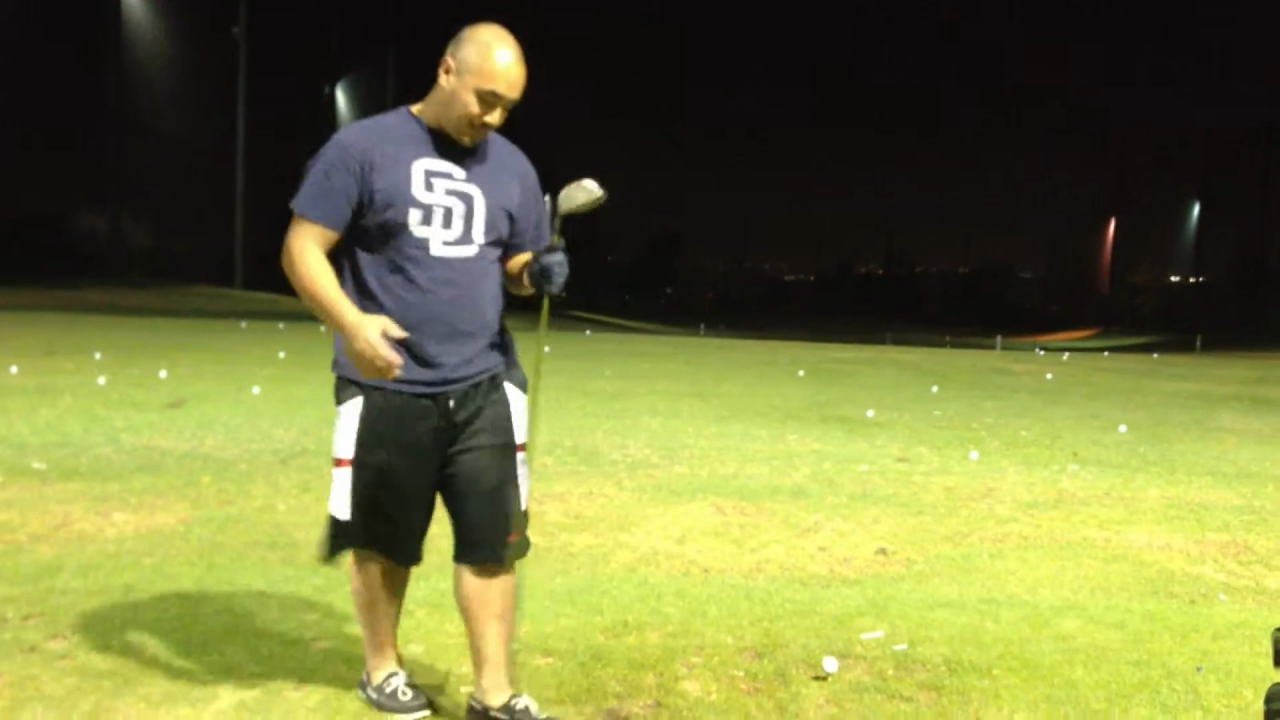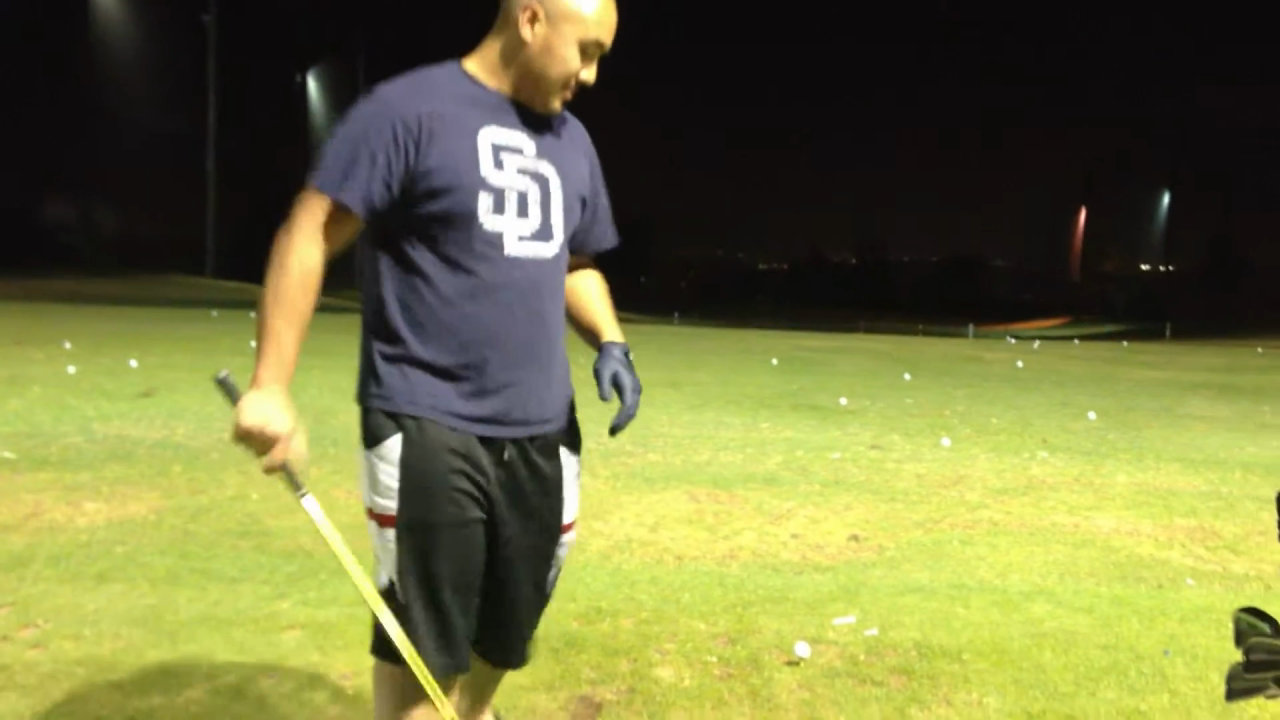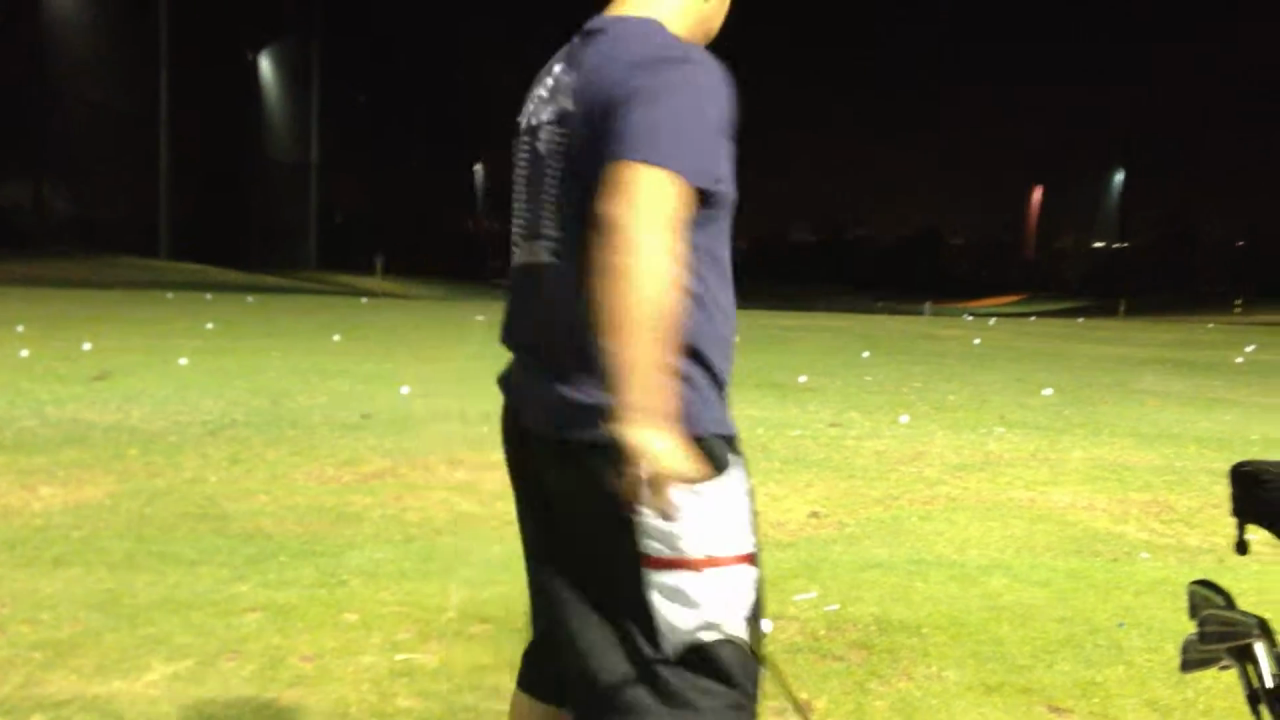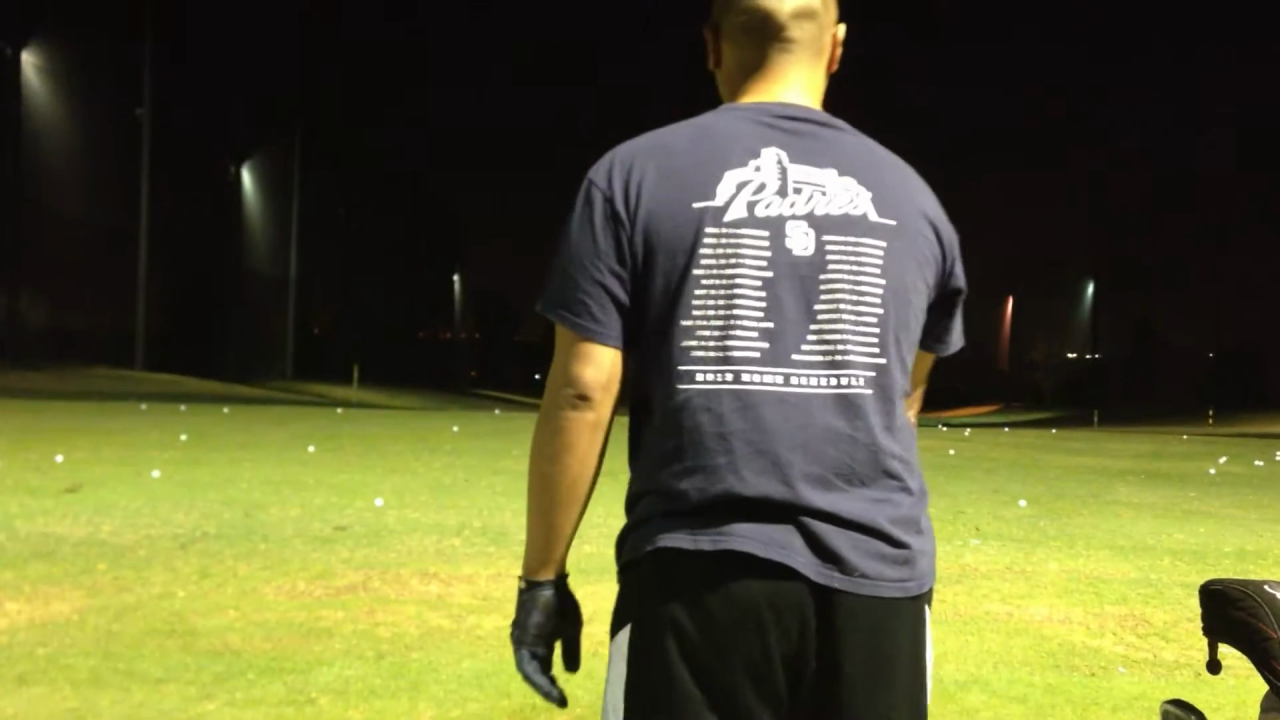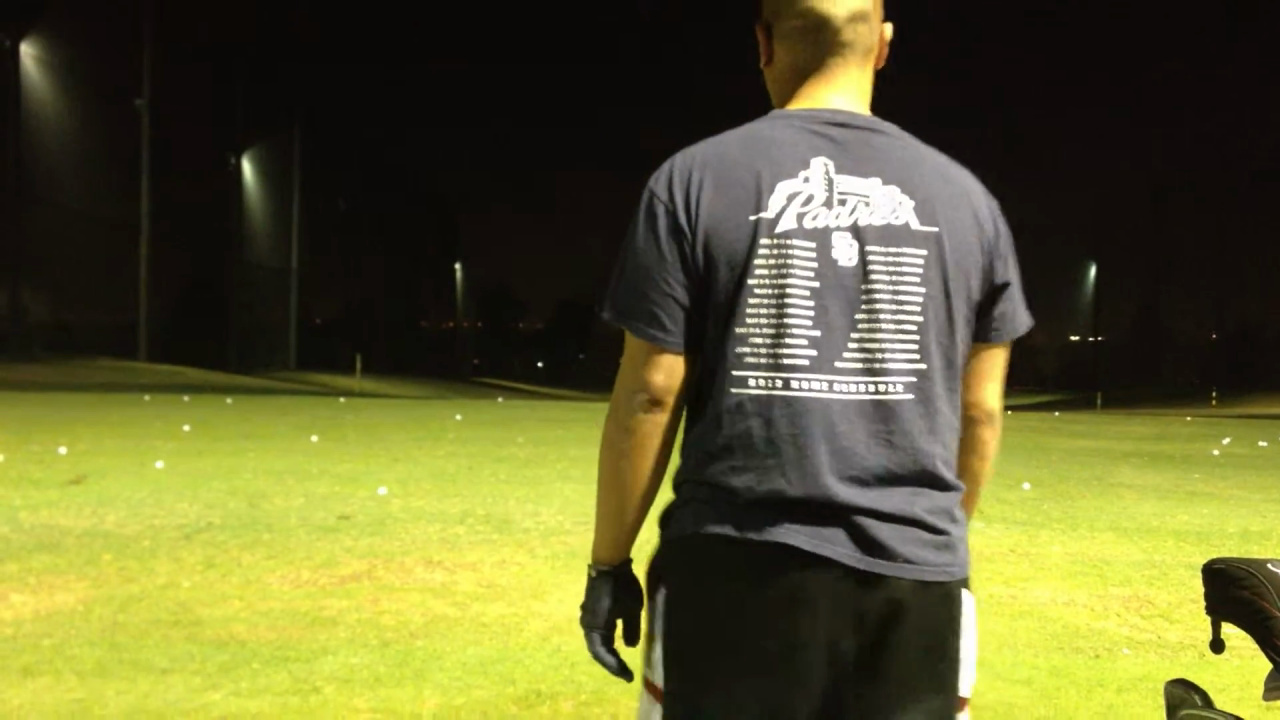
dt=1s
person 1, frame 1
left shoulder: (511, 166)
right shoulder: (362, 148)
left elbow: (516, 260)
right elbow: (301, 247)
left wrist: (537, 272)
right wrist: (350, 322)
left hip: (483, 382)
right hip: (386, 385)
left knee: (493, 535)
right knee: (381, 536)
person 1, frame 2
left shoulder: (571, 143)
right shoulder: (412, 110)
right elbow: (307, 237)
left wrist: (611, 343)
right wrist: (271, 386)
left hip: (540, 429)
right hip: (427, 423)
left knee: (502, 622)
right knee: (423, 636)
person 1, frame 3
left shoulder: (577, 66)
right shoulder: (676, 72)
right elbow: (639, 230)
right wrist: (646, 421)
left hip: (568, 435)
right hip: (632, 442)
person 1, frame 4
left shoulder: (633, 176)
right shoulder: (912, 198)
left elbow: (582, 396)
left wrist: (543, 577)
left hip: (695, 579)
right hip: (877, 581)
person 1, frame 5
left shoulder: (695, 180)
right shoulder: (963, 198)
left elbow: (650, 396)
right elbow: (980, 412)
left wrist: (609, 562)
left hip: (736, 569)
right hip: (911, 575)
